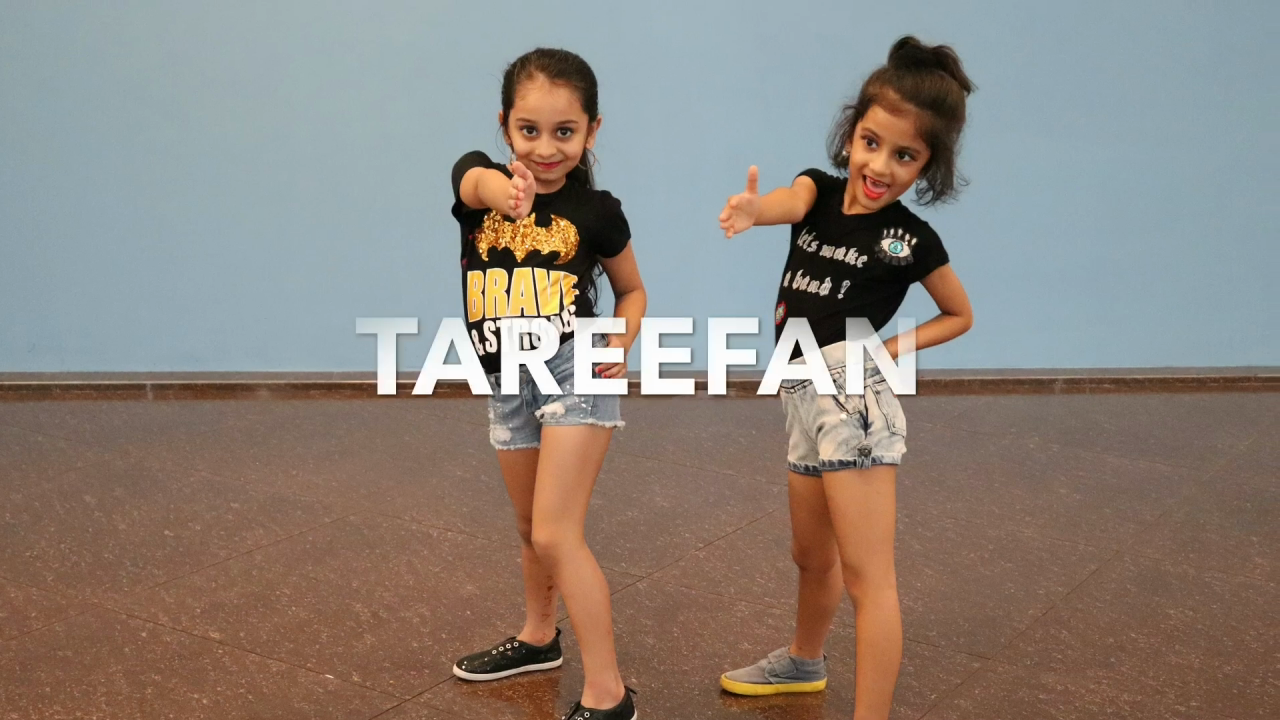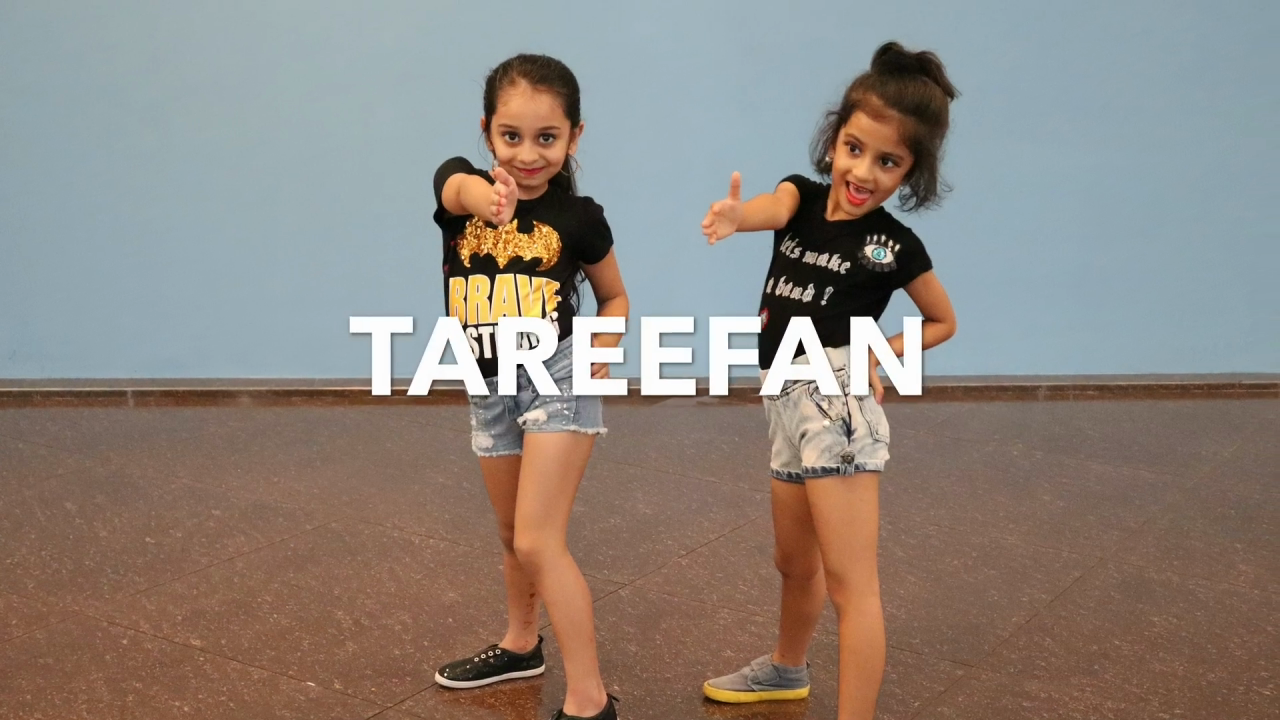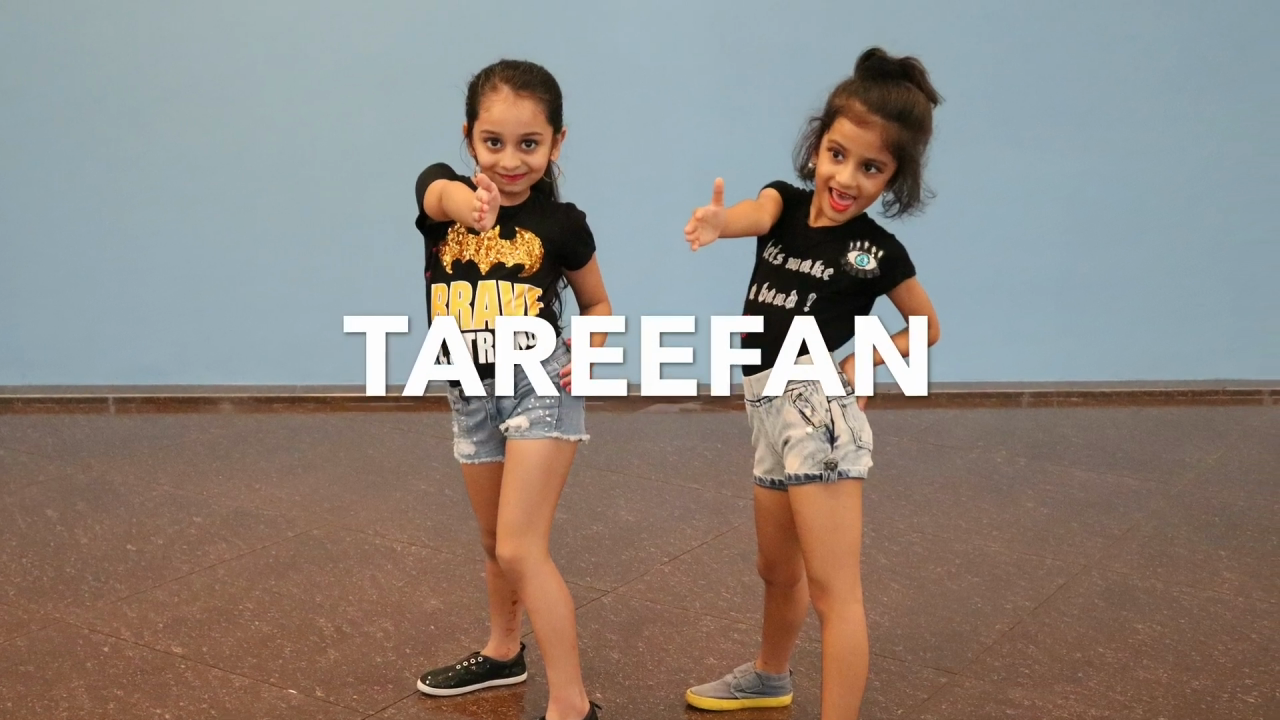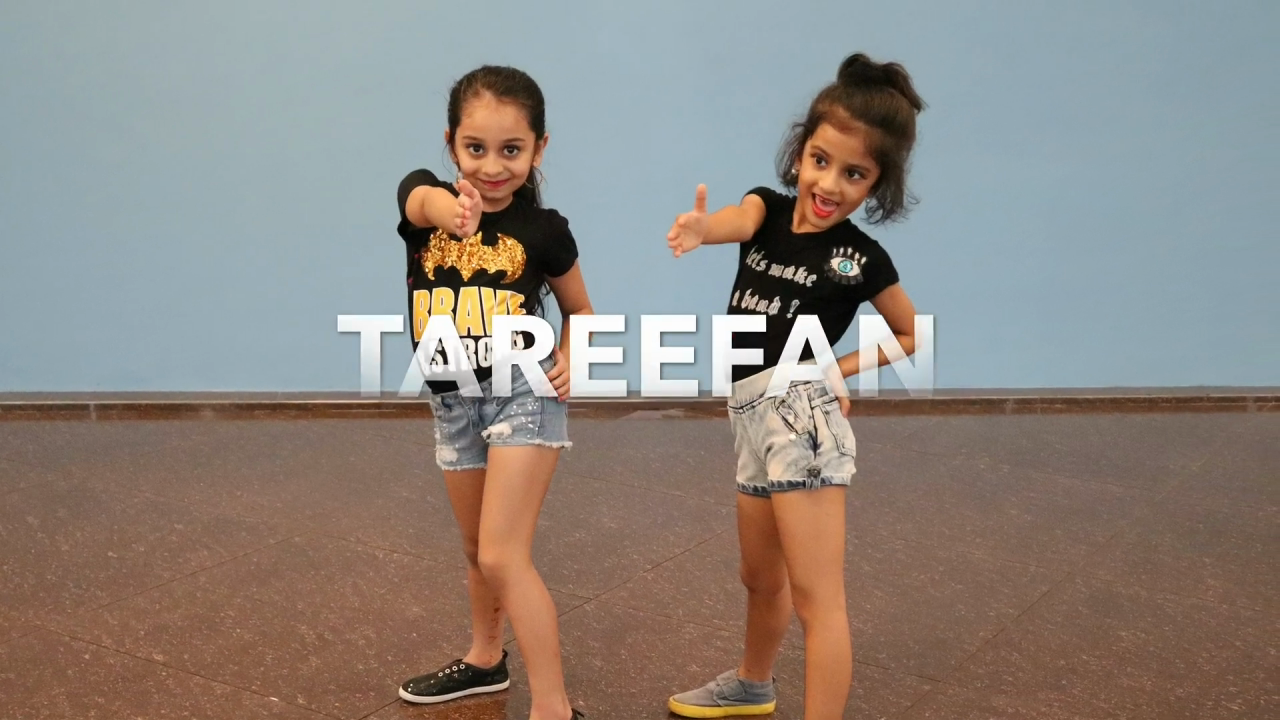
dt=0.5s
person 1, frame 1
left shoulder: (912, 239)
right shoulder: (818, 189)
left elbow: (960, 315)
right elbow: (789, 201)
left wrist: (890, 350)
right wrist: (753, 208)
left hip: (849, 392)
right hip: (804, 394)
left knee: (867, 577)
right knee: (812, 555)
right ankle: (802, 662)
person 1, frame 2
left shoulder: (896, 246)
right shoulder: (803, 194)
left elbow: (943, 321)
right elbow: (774, 207)
left wrist: (874, 357)
right wrist: (735, 214)
left hip: (835, 399)
right hip: (787, 402)
left knee: (850, 583)
right knee: (795, 561)
person 1, frame 3
left shoulder: (879, 253)
right shoulder: (786, 201)
left elbow: (927, 328)
right elbow: (754, 214)
left wrist: (858, 362)
right wrist: (718, 220)
left hip: (816, 405)
right hip: (769, 407)
left knee: (832, 590)
right knee: (777, 568)
person 1, frame 4
left shoulder: (862, 259)
right shoulder: (768, 207)
left elbow: (909, 335)
right elbow: (738, 221)
left wrist: (842, 368)
right wrist: (701, 227)
left hip: (799, 410)
right hip: (753, 414)
left knee: (816, 597)
right knee: (761, 575)
person 2, frame 1
left shoulder: (596, 210)
right shoulder: (480, 179)
left elbow: (632, 290)
right elbow: (478, 184)
left wrist: (621, 342)
right wrist: (506, 192)
left hip: (574, 369)
right hip: (507, 383)
left knee: (556, 535)
right knee: (531, 528)
right ankle: (538, 637)
person 2, frame 2
left shoulder: (579, 216)
right shoulder: (463, 183)
left elbow: (614, 296)
right elbow: (461, 189)
left wrist: (603, 351)
right wrist: (489, 197)
left hip: (557, 376)
right hip: (488, 389)
left knee: (538, 541)
right knee: (512, 535)
right ankle: (520, 644)
person 2, frame 3
left shoulder: (561, 223)
right shoulder: (443, 187)
left elbow: (597, 303)
right elbow: (443, 197)
right wrist: (471, 205)
left hip: (539, 383)
right hip: (470, 395)
left knee: (521, 549)
right knee: (494, 542)
right ankle: (502, 650)
person 2, frame 4
left shoulder: (544, 229)
right shoulder: (425, 193)
left elbow: (580, 309)
right elbow: (425, 203)
left wrist: (568, 362)
right wrist: (452, 211)
left hip: (522, 391)
right hip: (452, 402)
left knee: (503, 555)
right knee: (477, 549)
right ankle: (484, 658)
